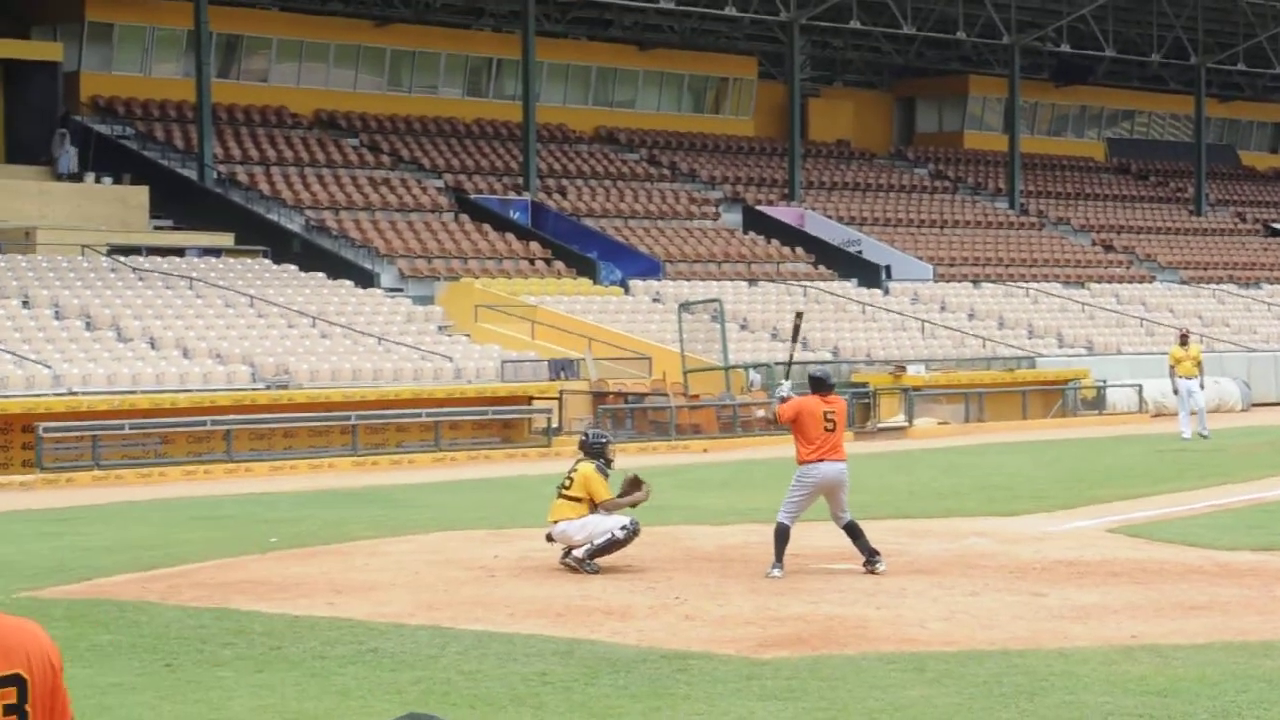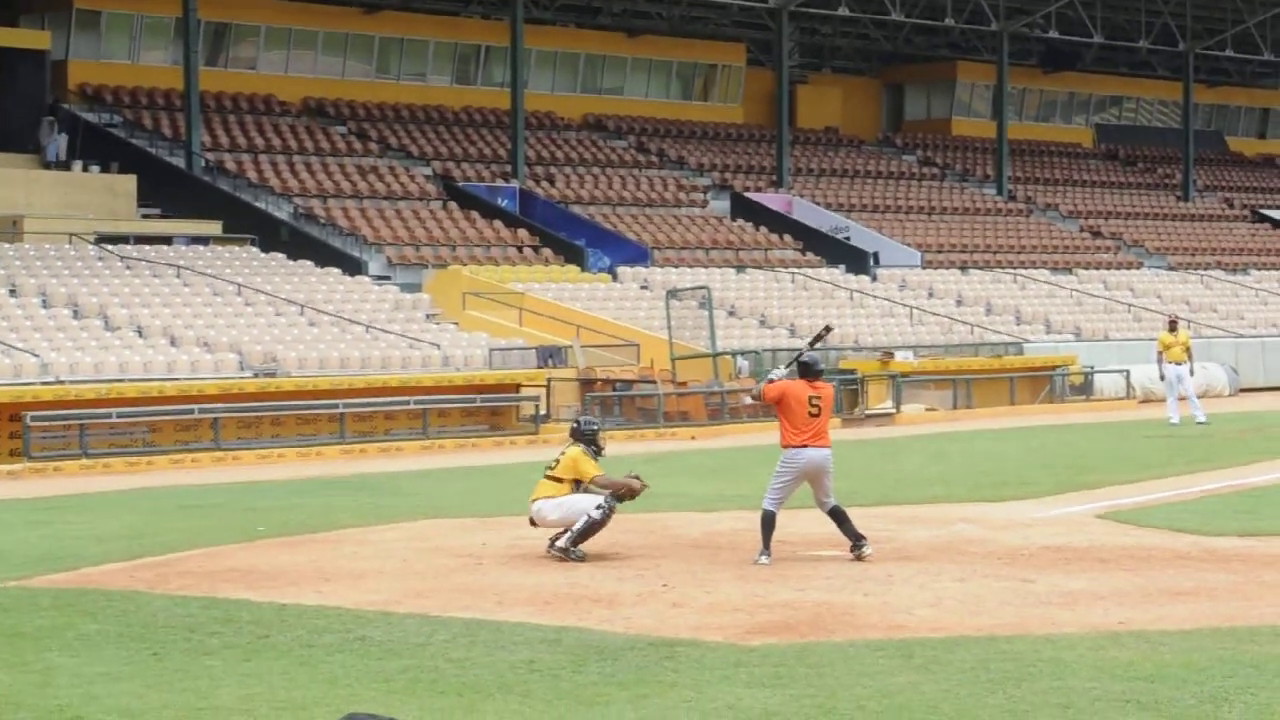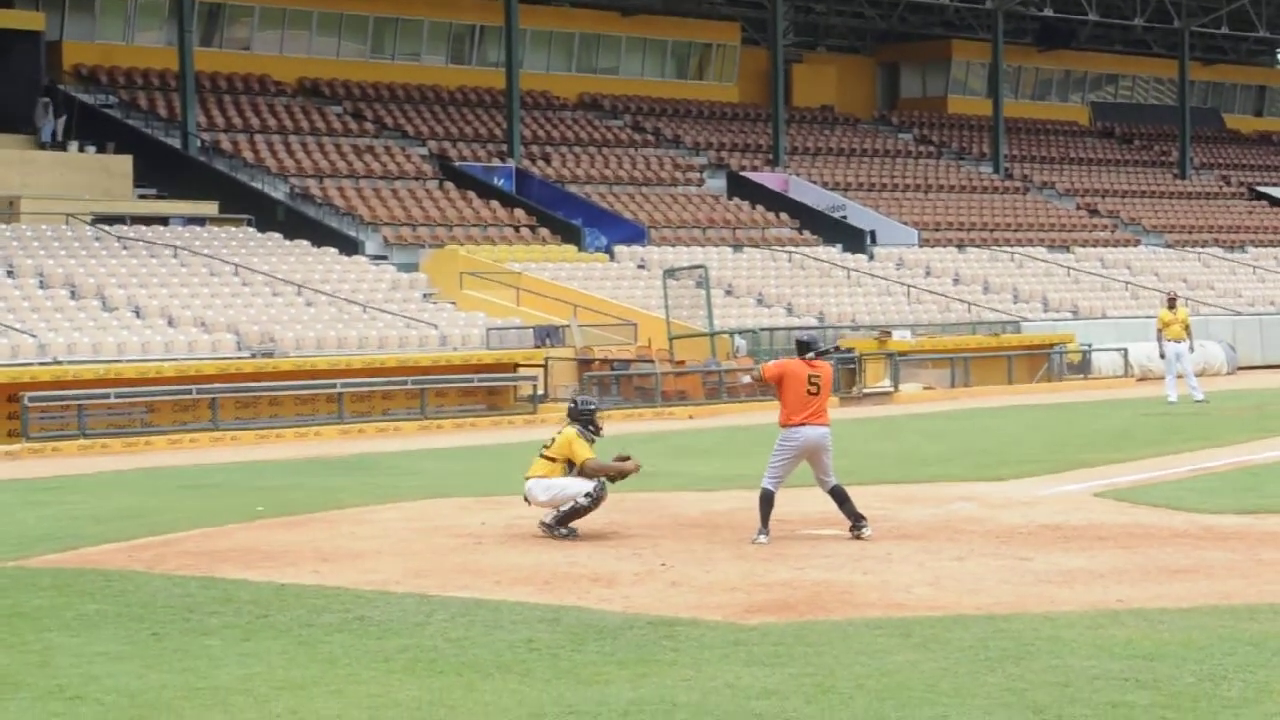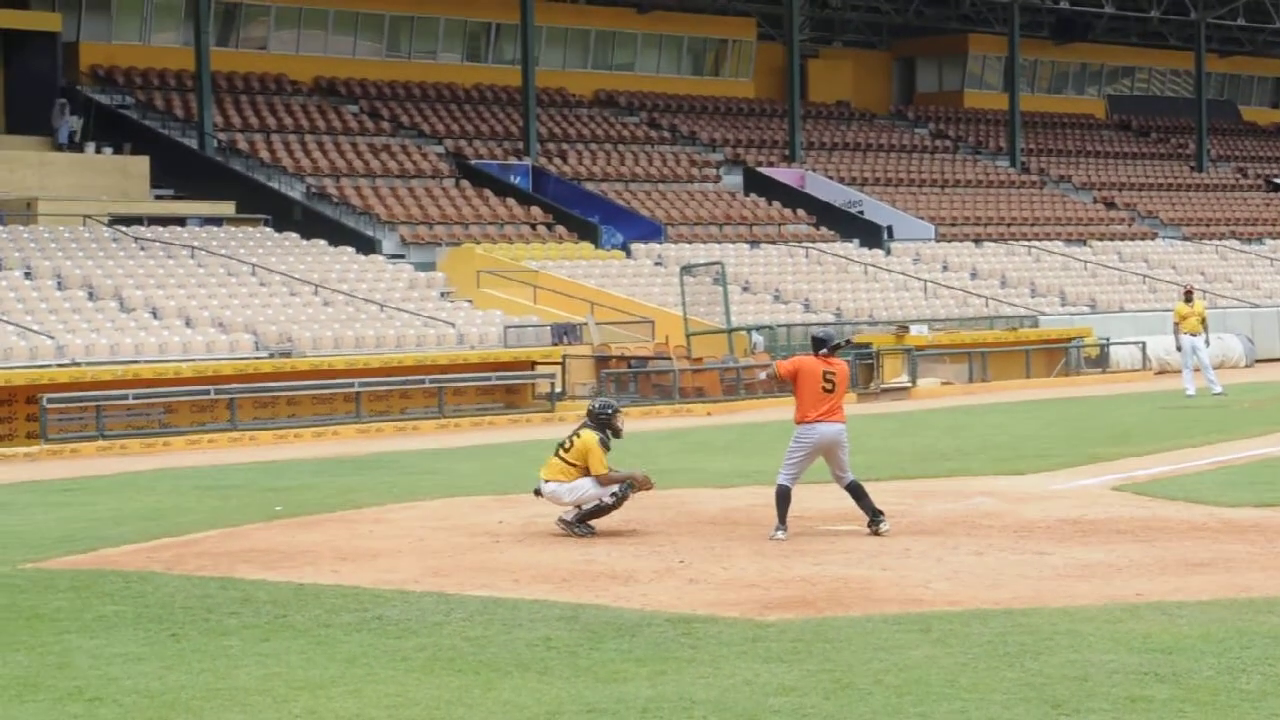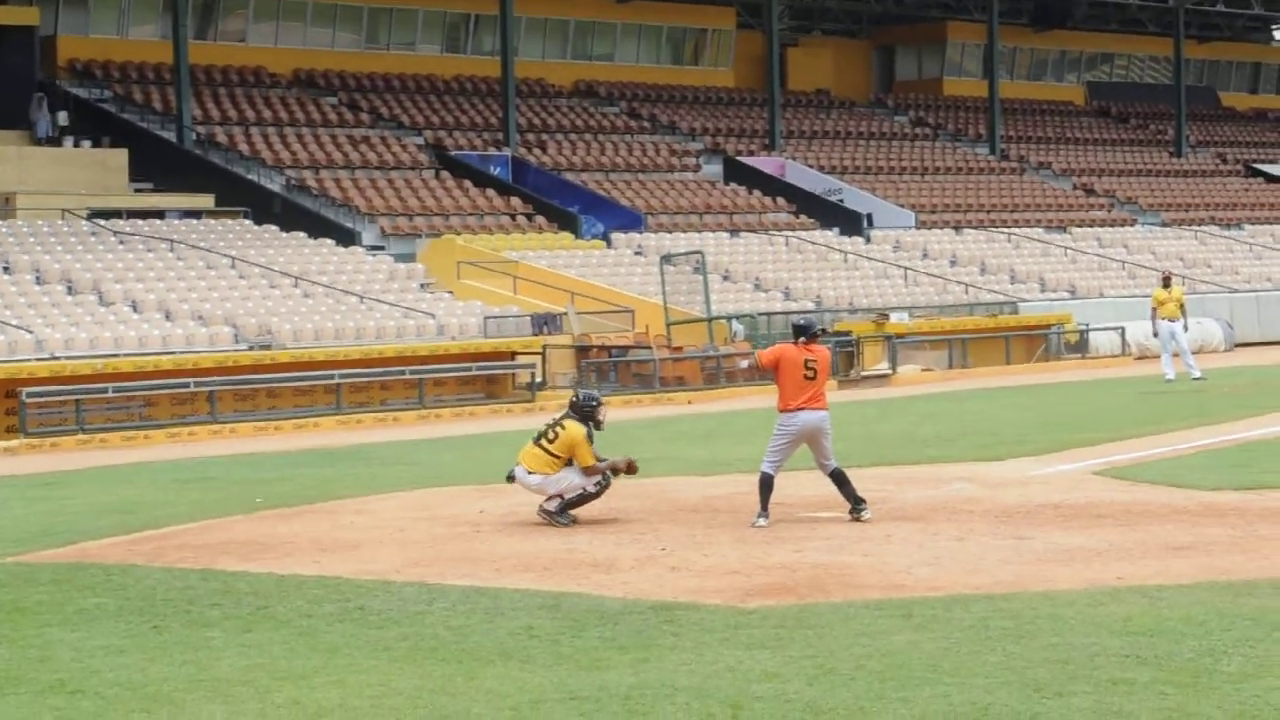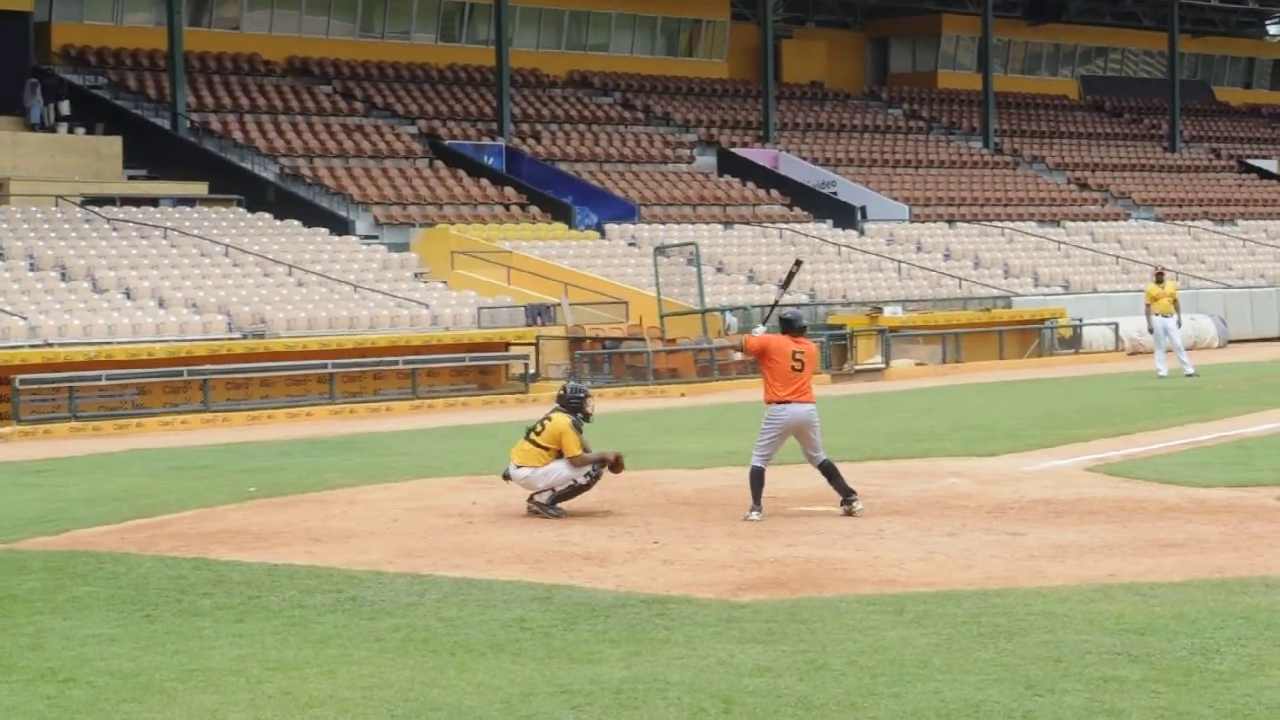
dt=0.4s
person 1, frame 1
left shoulder: (801, 404)
right shoulder: (841, 403)
left elbow: (774, 417)
left wrist: (781, 397)
right wrist: (789, 396)
left hip: (812, 471)
right hip: (839, 469)
left knee: (785, 517)
right knee: (843, 517)
left ankle: (778, 565)
right ankle: (874, 560)
person 1, frame 2
left shoulder: (786, 388)
right shoulder: (829, 390)
left elbow: (755, 394)
left wrist: (772, 379)
left hip: (796, 455)
right hip: (823, 455)
left knee: (771, 503)
right knee: (827, 502)
left ankle: (765, 553)
right ankle: (860, 543)
person 1, frame 3
left shoulder: (786, 366)
right shoulder: (827, 369)
left elbow: (755, 375)
left wrist: (771, 366)
left hip: (794, 434)
right hip: (822, 433)
left knee: (770, 482)
right knee: (828, 481)
left ankle: (763, 531)
right ankle: (860, 524)
person 1, frame 4
left shoulder: (801, 363)
right shoulder: (843, 367)
left elbow: (770, 373)
left wrist: (789, 363)
left hip: (809, 431)
right hip: (837, 429)
left knee: (785, 479)
right knee: (845, 477)
left ankle: (781, 528)
right ankle: (877, 520)
person 1, frame 5
left shoulder: (783, 351)
right shoulder: (825, 353)
left elbow: (752, 363)
left wrist: (768, 352)
left hip: (792, 419)
right hip: (820, 416)
left knee: (769, 466)
right knee: (829, 465)
left ankle: (763, 514)
right ankle: (859, 507)
person 1, frame 6
left shoulder: (770, 342)
right shoulder: (811, 348)
left elbow: (739, 345)
left wrist: (757, 335)
left hip: (780, 411)
right hip: (807, 410)
left knee: (759, 460)
right knee: (818, 457)
left ankle: (756, 509)
right ankle: (851, 499)
